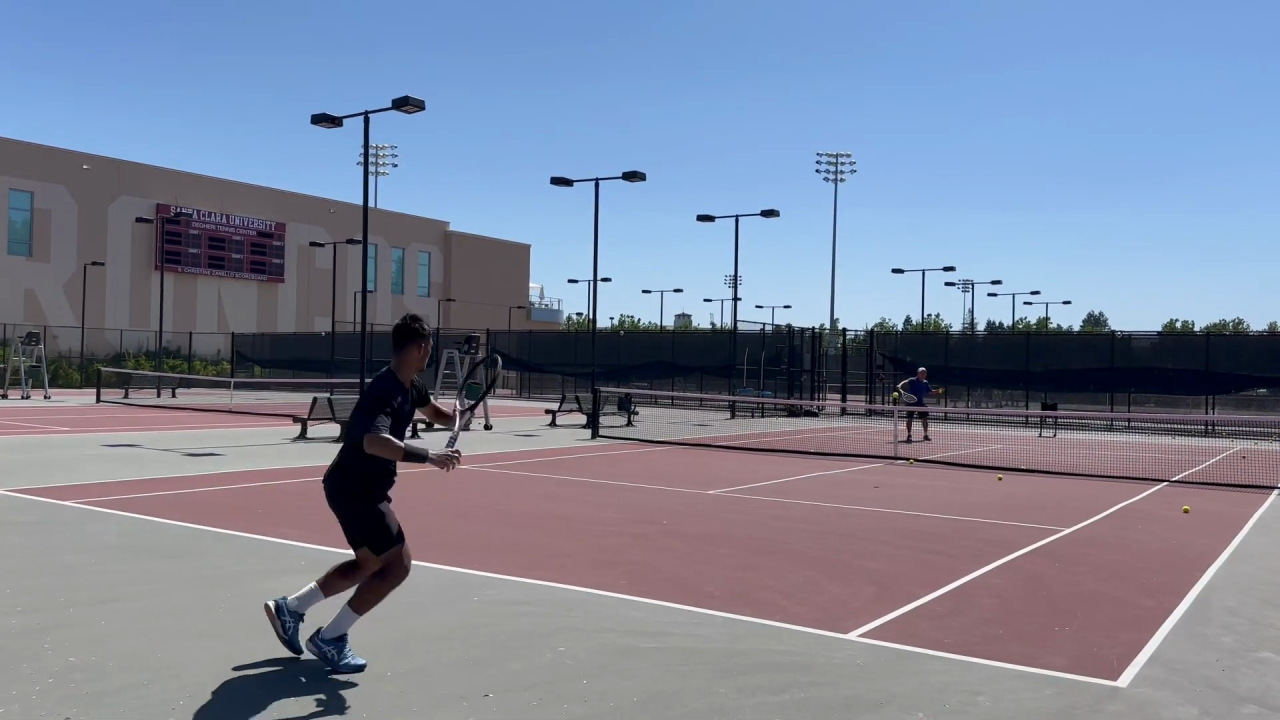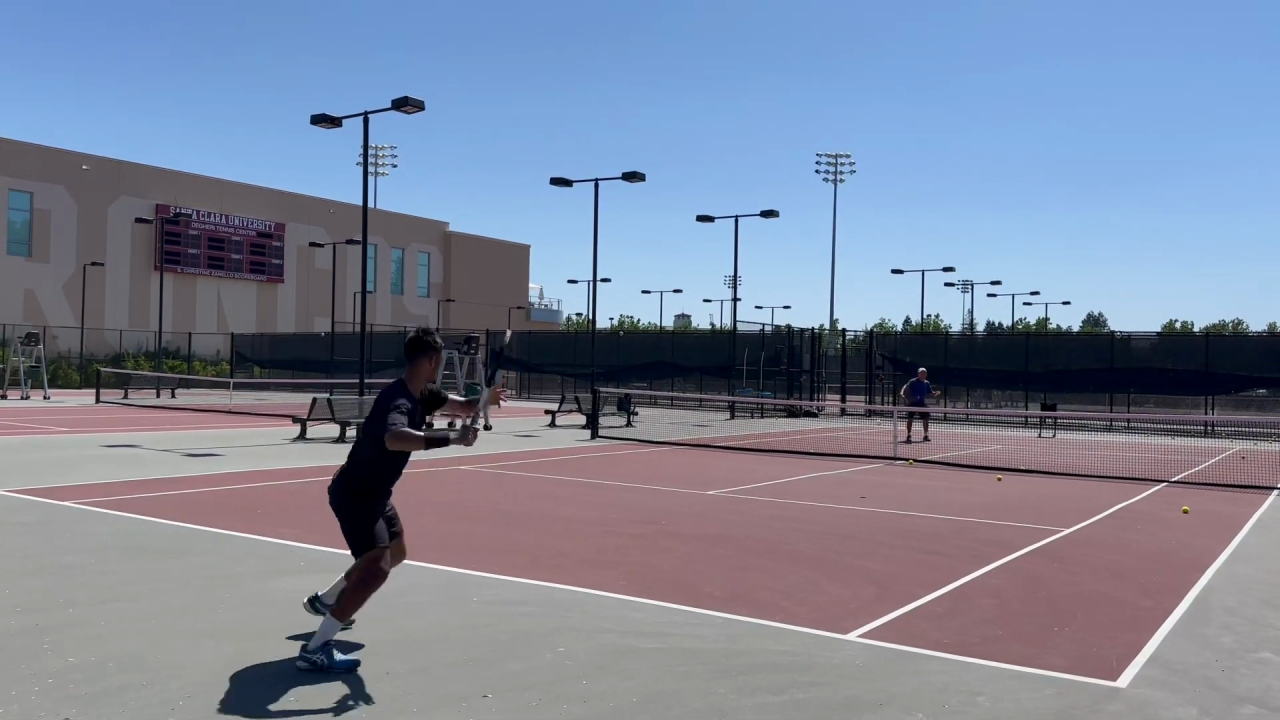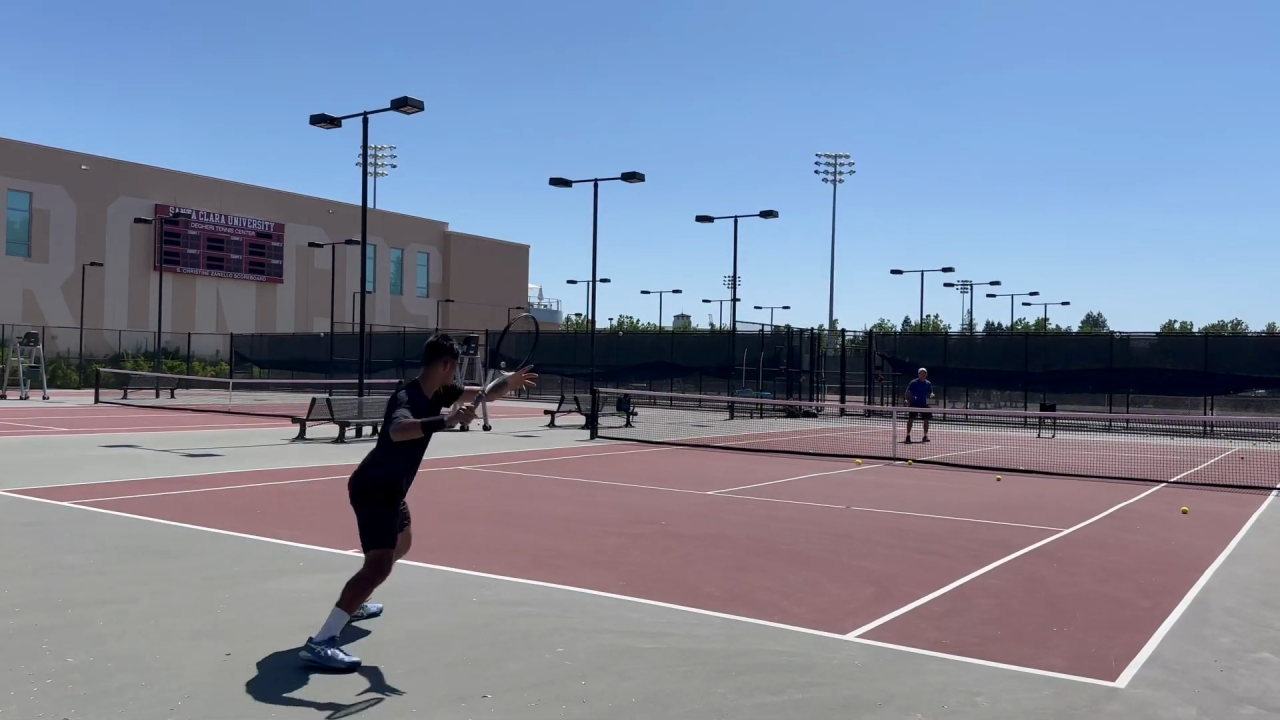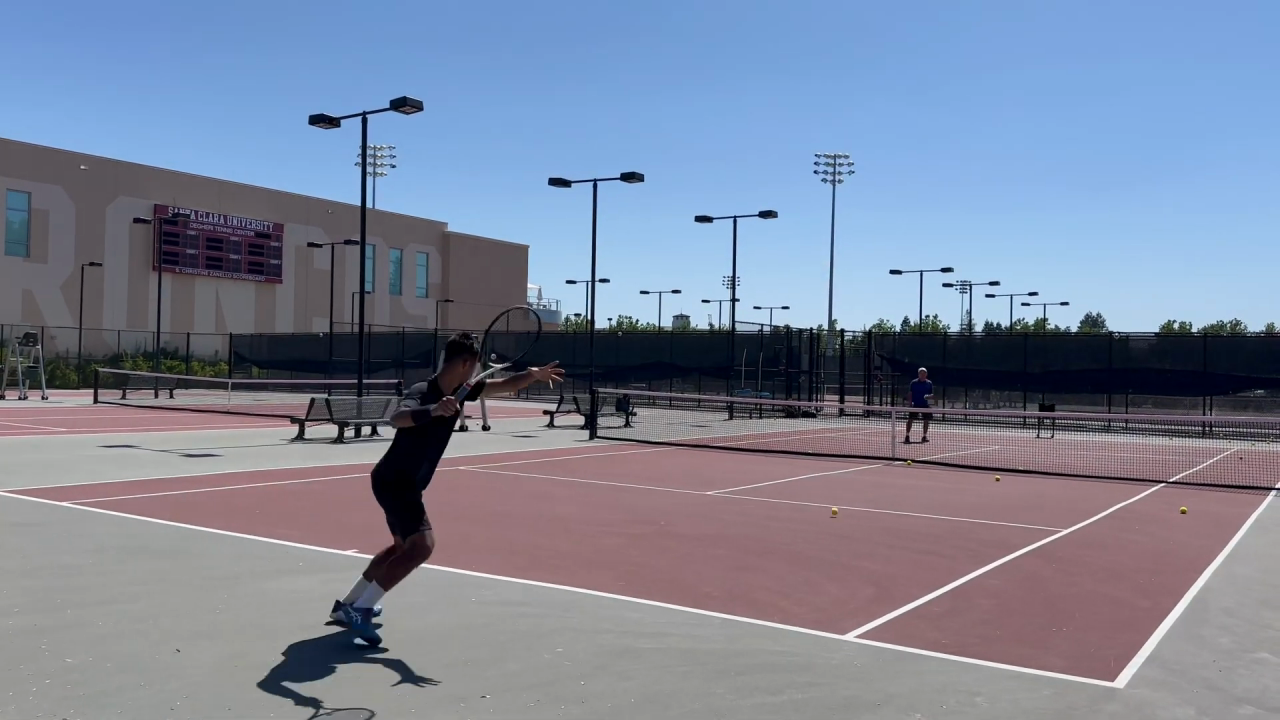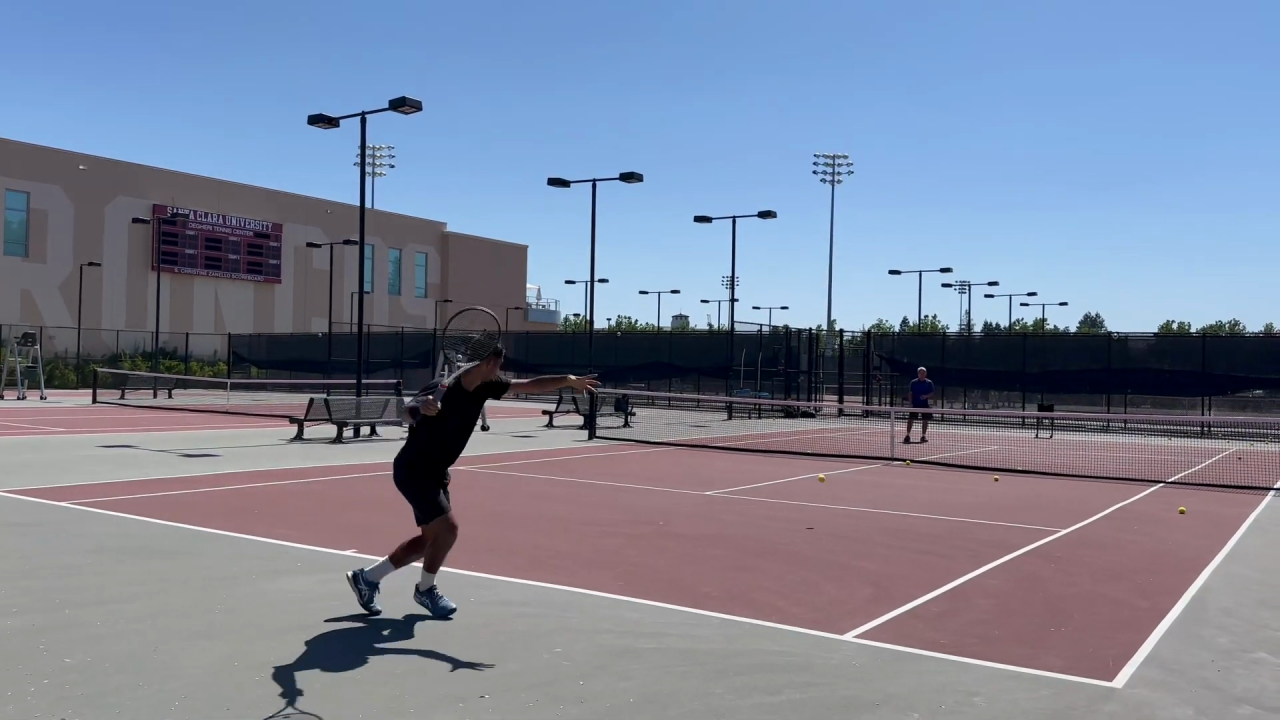
dt=0.1s
person 1, frame 1
left shoulder: (410, 384)
right shoulder: (390, 393)
left elbow: (433, 411)
right elbow: (375, 443)
left wrist: (454, 417)
right wrist: (428, 456)
left hip: (346, 485)
right hip: (358, 490)
left knee: (367, 564)
right knee: (397, 565)
left ankle: (290, 608)
right ankle: (330, 637)
person 1, frame 2
left shoulder: (423, 393)
right shoulder: (397, 401)
left elbow: (462, 406)
right elbow: (394, 439)
left wrist: (486, 399)
right wrist: (450, 438)
left hip: (370, 492)
right hip: (354, 494)
left knee: (395, 552)
right knee: (375, 568)
left ankle: (327, 601)
right ankle: (317, 647)
person 1, frame 3
left shoulder: (441, 392)
right shoulder: (406, 399)
left elbow: (480, 393)
right elbow: (396, 430)
left wrist: (507, 382)
right wrist: (446, 420)
left hip: (390, 489)
right hip: (374, 490)
left knee: (400, 544)
right knee: (379, 564)
left ankle: (353, 604)
right ankle: (321, 642)
person 1, frame 4
left shoulder: (457, 388)
right shoulder: (420, 393)
left elbow: (502, 385)
right elbow: (400, 418)
left wrist: (531, 374)
right wrist: (434, 411)
left hip: (409, 480)
right hip: (393, 481)
left knee: (407, 544)
right knee: (421, 546)
left ankle: (354, 601)
right ankle: (357, 609)
person 1, frame 5
left shoulder: (483, 386)
right shoulder: (440, 389)
left elbow: (529, 386)
right elbow: (409, 412)
left wrist: (567, 381)
right wrist: (423, 408)
left hip: (432, 472)
right hip: (413, 471)
left knee: (432, 534)
right knee: (447, 527)
left ankle: (366, 577)
right ankle: (425, 588)
